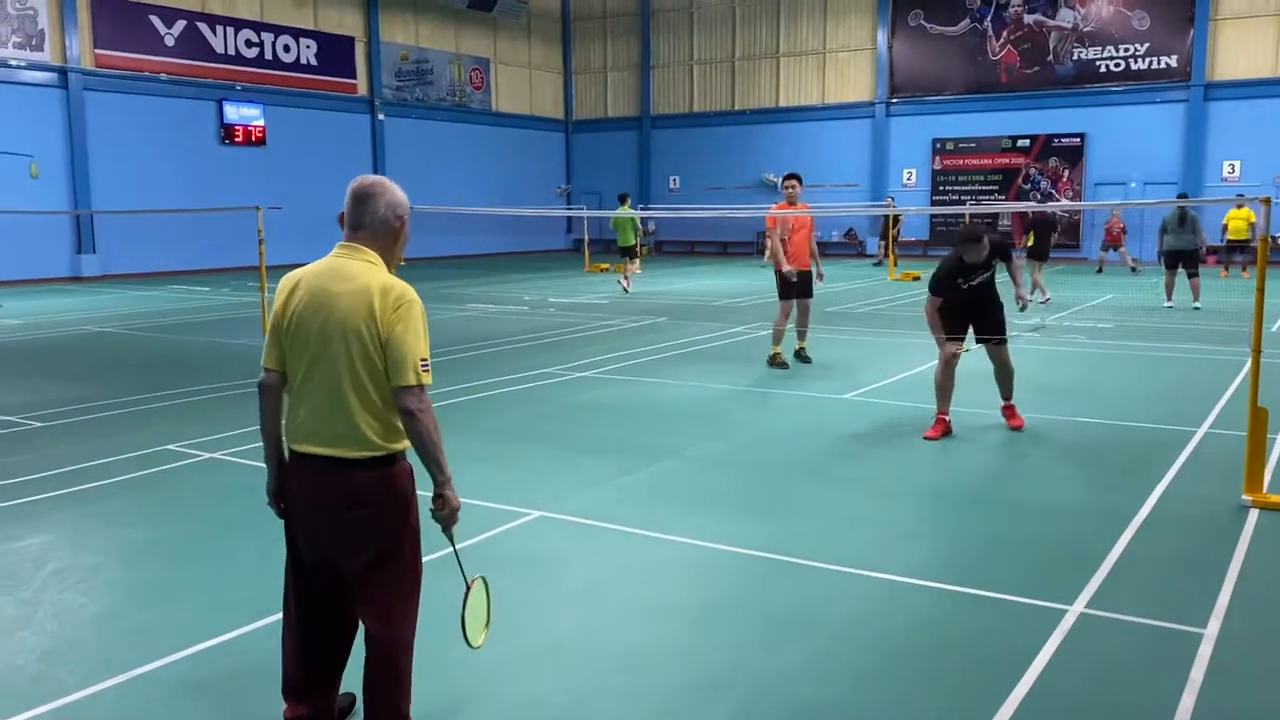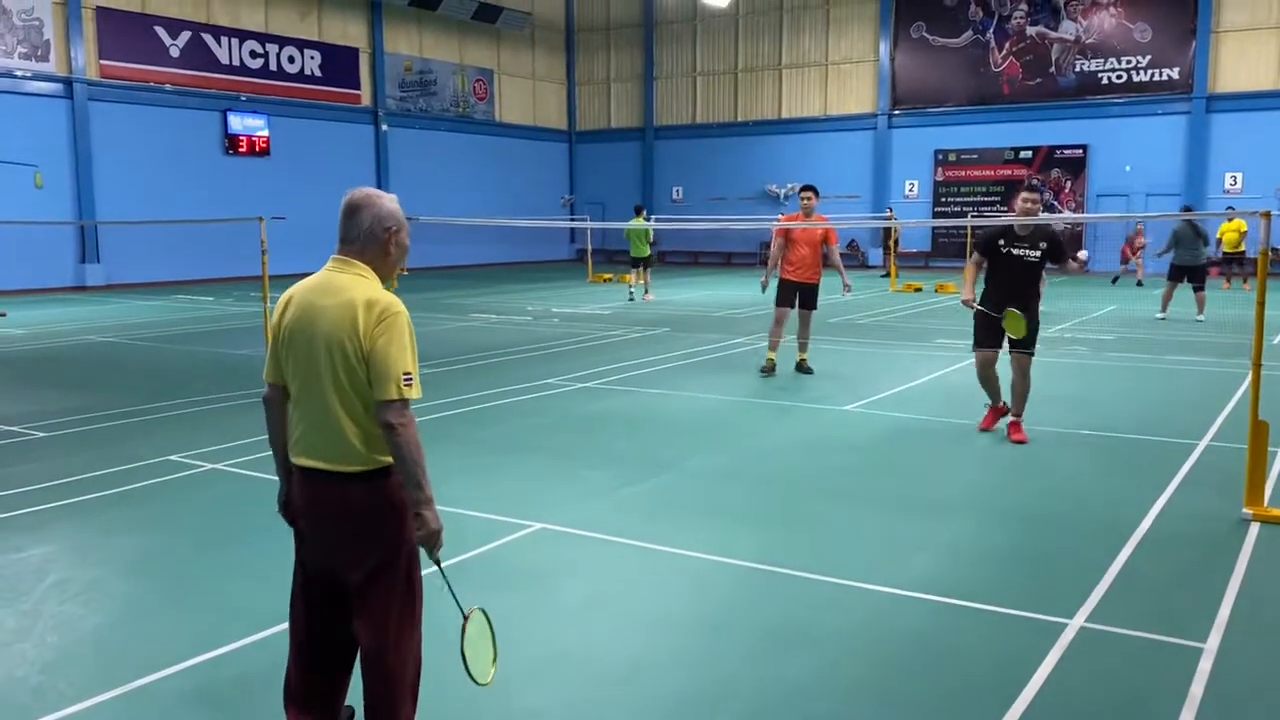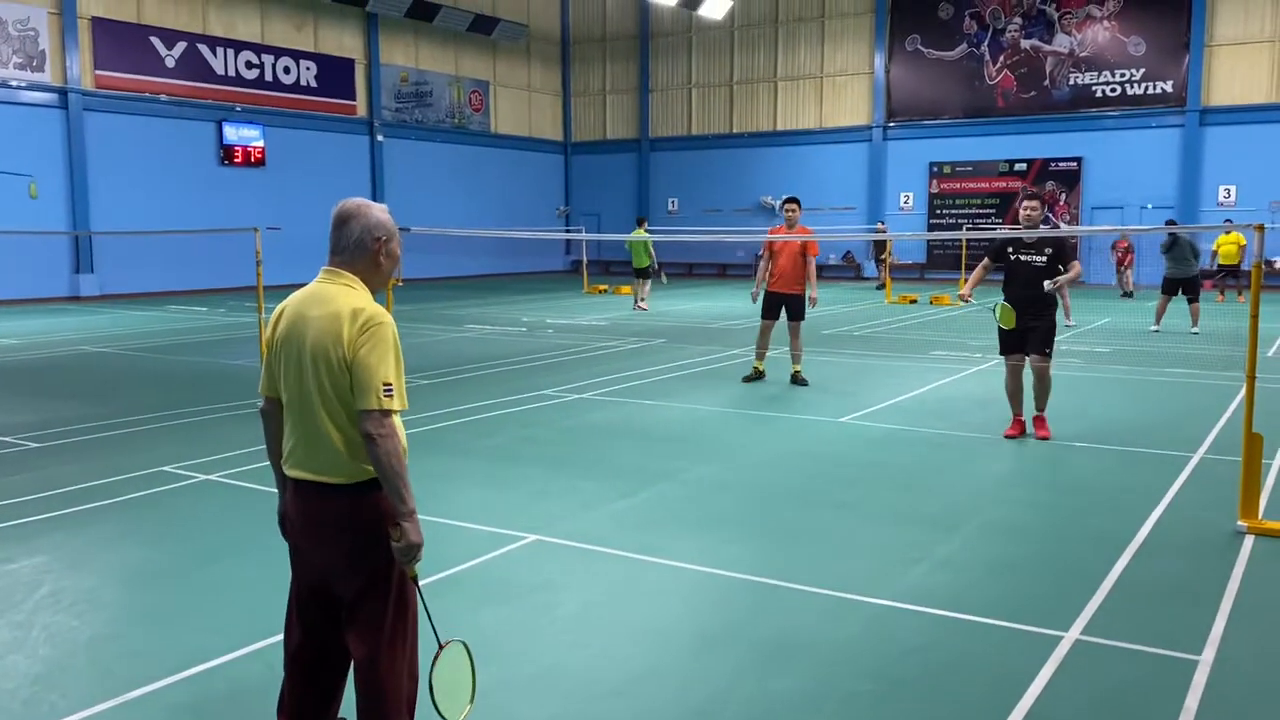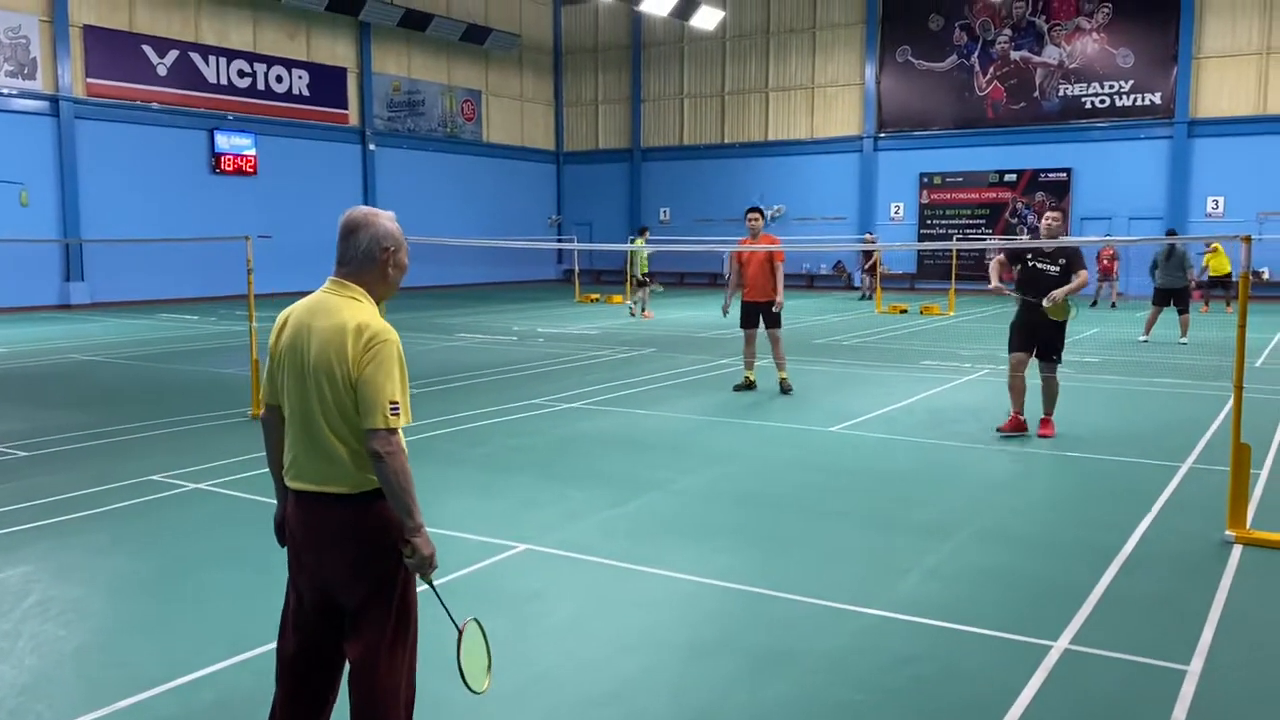
dt=0.5s
person 1, frame 1
left shoulder: (293, 284)
right shoulder: (394, 296)
left elbow: (269, 384)
right elbow: (412, 404)
left wrist: (275, 467)
right wrist: (443, 483)
left hip: (306, 472)
right hip: (373, 478)
left knee: (312, 602)
right knee: (387, 611)
person 1, frame 2
left shoulder: (293, 298)
right shoulder: (381, 307)
left elbow: (274, 399)
right elbow: (395, 419)
left wrist: (287, 477)
right wrist: (424, 502)
left hip: (309, 486)
right hip: (369, 491)
left knee: (317, 615)
right knee: (388, 625)
person 1, frame 3
left shoulder: (288, 309)
right shoulder: (368, 318)
left elbow: (270, 410)
right elbow: (376, 428)
left wrist: (285, 491)
right wrist: (407, 514)
left hip: (303, 497)
right hip: (359, 502)
left knee: (311, 629)
right knee: (381, 639)
person 1, frame 4
left shoulder: (290, 318)
right shoulder: (372, 334)
left elbow: (271, 419)
right elbow: (382, 445)
left wrist: (285, 497)
right wrist: (415, 529)
left hip: (304, 509)
right hip: (362, 514)
left knee: (306, 640)
right knee: (380, 649)
person 2, frame 1
left shoulder: (997, 247)
right shoulder: (948, 268)
left elbow: (1010, 259)
right elbow: (931, 308)
left wrist: (1019, 288)
right wrist: (942, 342)
left hip: (988, 304)
right hip: (954, 310)
left knee: (1001, 358)
right knee: (947, 359)
left ankle: (1008, 407)
right ankle: (942, 420)
person 2, frame 2
left shoulder: (1048, 237)
right shoulder: (994, 234)
left elbow: (1064, 265)
right elbow: (975, 263)
left wrist: (1078, 266)
right wrist: (968, 290)
left hip: (1025, 311)
right hip: (990, 308)
left knee: (1021, 365)
right knee: (983, 362)
left ankle: (1016, 421)
right ankle: (997, 405)
person 2, frame 3
left shoulder: (1055, 241)
right shoulder: (1007, 242)
left elbow: (1076, 269)
right elbow: (985, 266)
left wrist: (1065, 278)
right wrist: (969, 287)
left hip: (1042, 316)
right hip: (1011, 315)
left knee: (1040, 366)
right knee: (1013, 367)
left ankle: (1039, 416)
right ankle: (1018, 419)
person 2, frame 4
left shoulder: (1070, 252)
right shoulder: (1026, 247)
left elbow: (1084, 279)
right elbow: (997, 261)
left wrist: (1064, 291)
right wrist: (995, 281)
left hip: (1053, 321)
right hip: (1025, 317)
left knee: (1048, 372)
right knee: (1016, 364)
left ankle: (1047, 419)
right ankle: (1017, 418)
person 3, frame 1
left shoulder: (807, 211)
right shoulder: (777, 211)
right elbow: (775, 240)
left wrist: (818, 265)
right wrist: (783, 265)
left hip: (805, 268)
right hip: (785, 269)
left knee: (805, 308)
right knee: (785, 310)
left ankle: (800, 348)
right ankle: (774, 354)
person 3, frame 2
left shoulder: (825, 224)
right shoulder: (788, 221)
left elbow: (833, 252)
right elbow: (777, 249)
left wrist: (844, 276)
right wrist: (767, 275)
left hip: (811, 280)
right hip: (788, 277)
left knee: (805, 320)
right knee: (779, 317)
left ankle: (802, 360)
right ankle: (770, 360)
person 3, frame 3
left shoulder: (807, 234)
right shoulder: (772, 233)
left elbow: (811, 264)
right elbow: (764, 261)
left wrist: (813, 289)
right wrist: (757, 286)
left hip: (796, 291)
right hip: (773, 290)
left knee: (795, 331)
right knee: (764, 329)
left ankle: (796, 372)
right ankle: (758, 368)
person 3, frame 4
left shoulder: (773, 242)
right shoulder: (740, 245)
left elbow: (779, 269)
right elbow: (734, 274)
left wrist: (780, 294)
right wrist: (728, 298)
left hip: (769, 299)
right hip: (748, 299)
left knee: (775, 337)
right knee: (749, 338)
left ankle: (783, 378)
right ankle: (749, 378)
